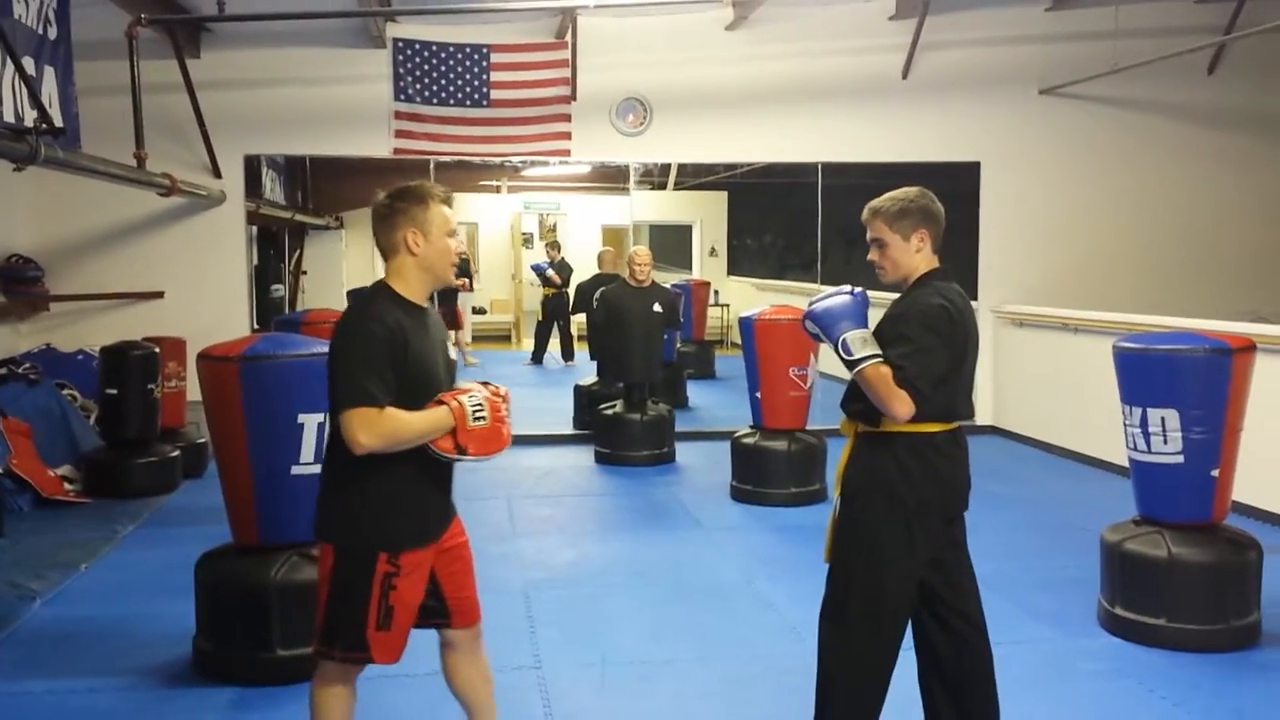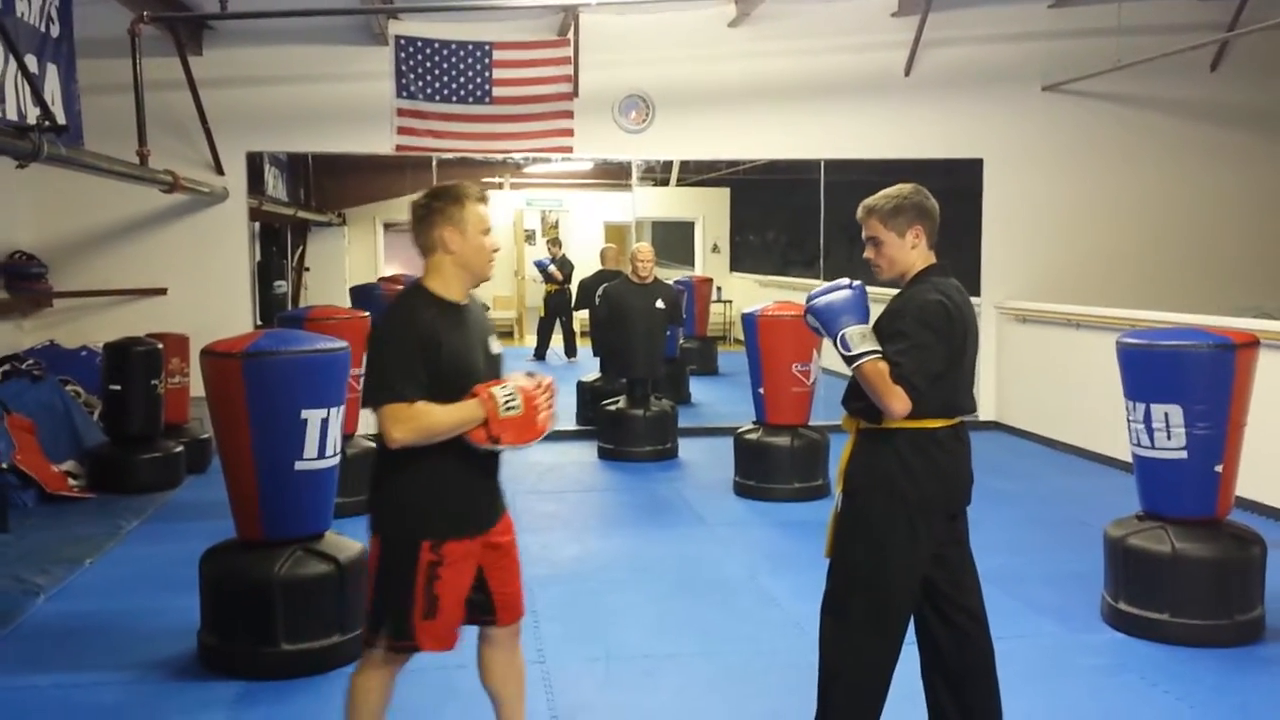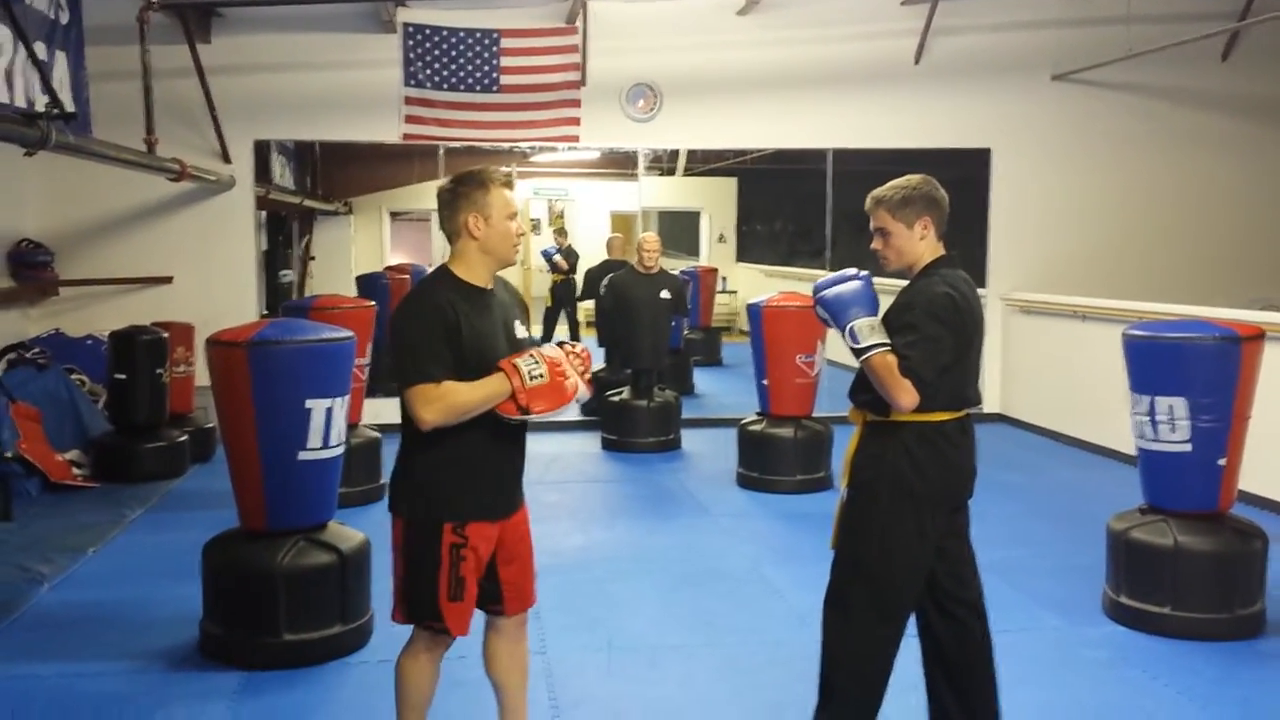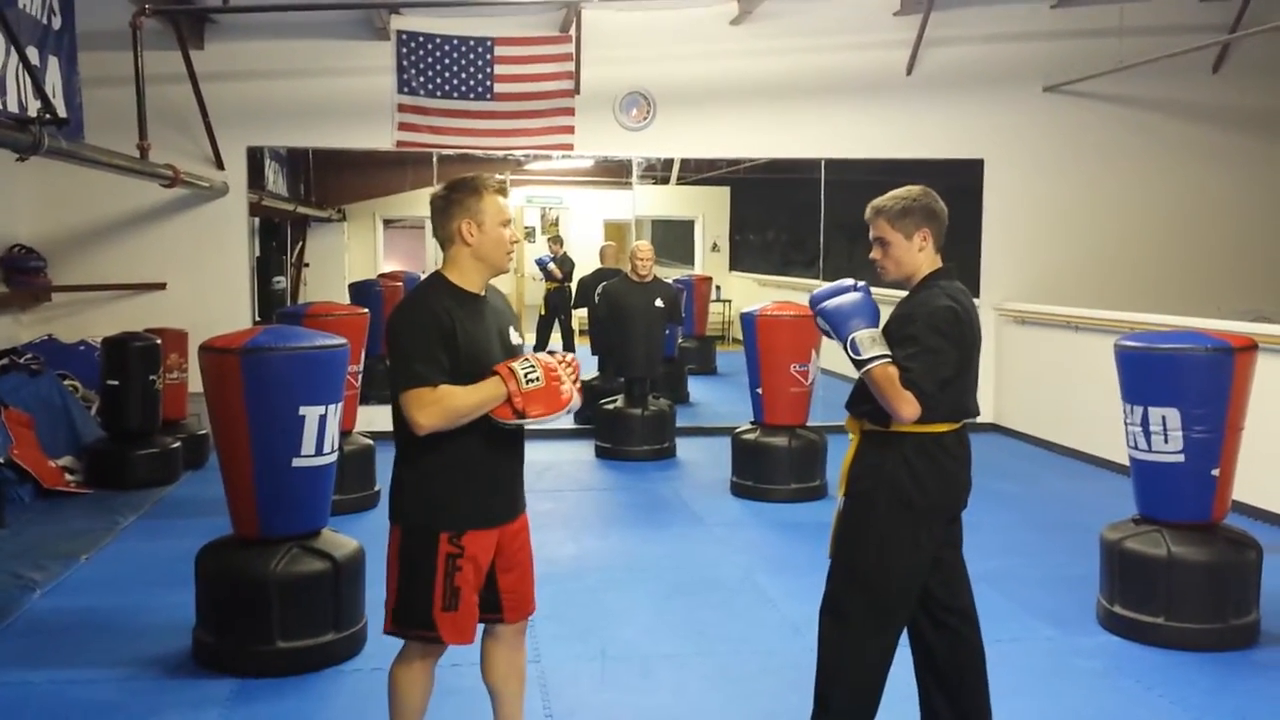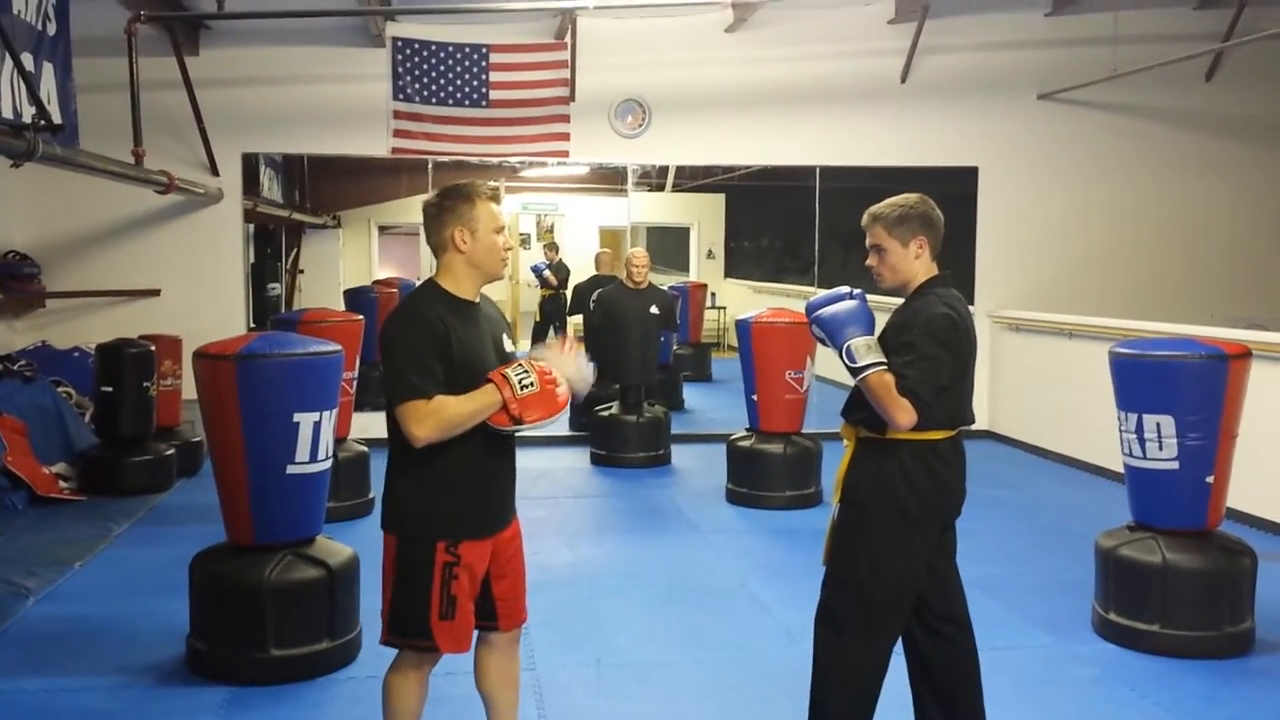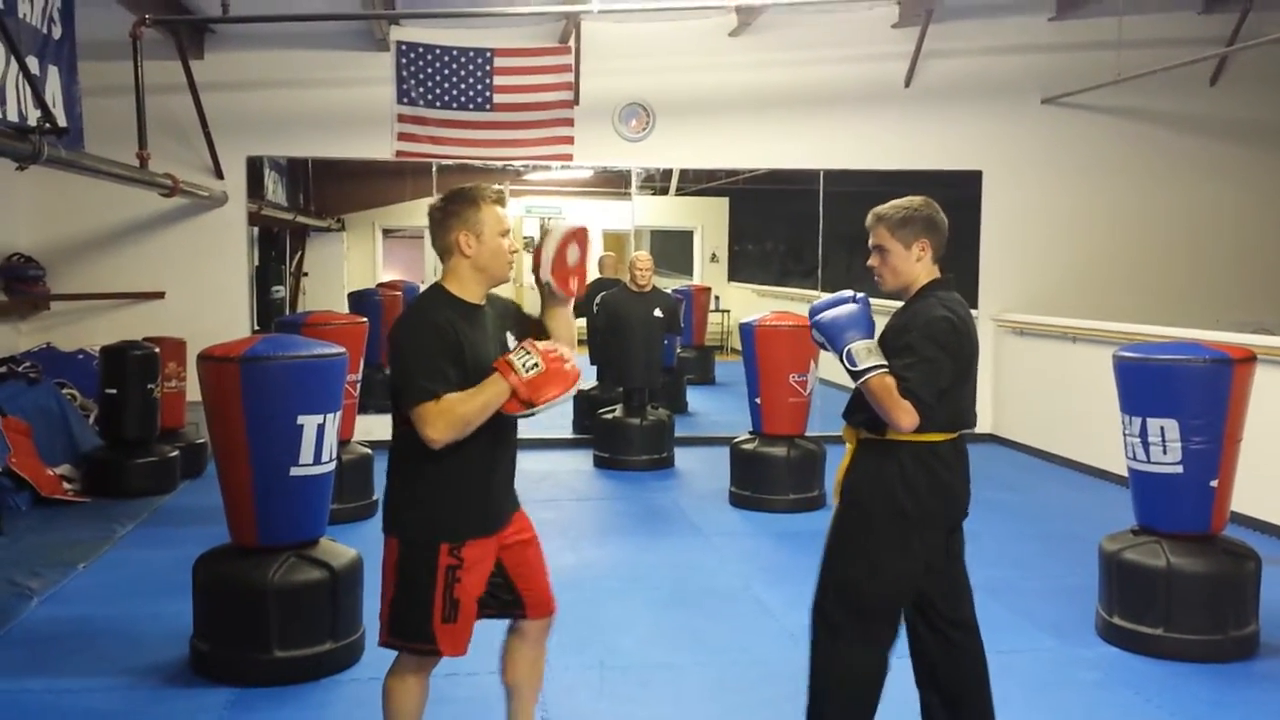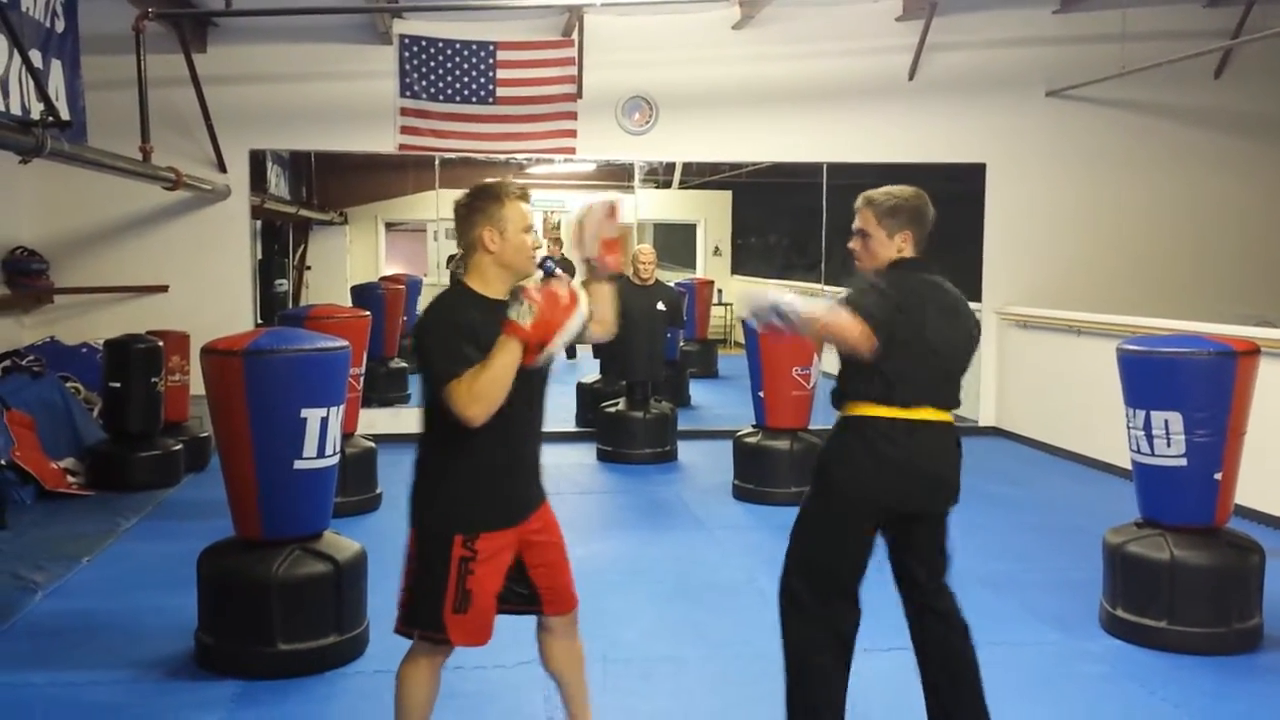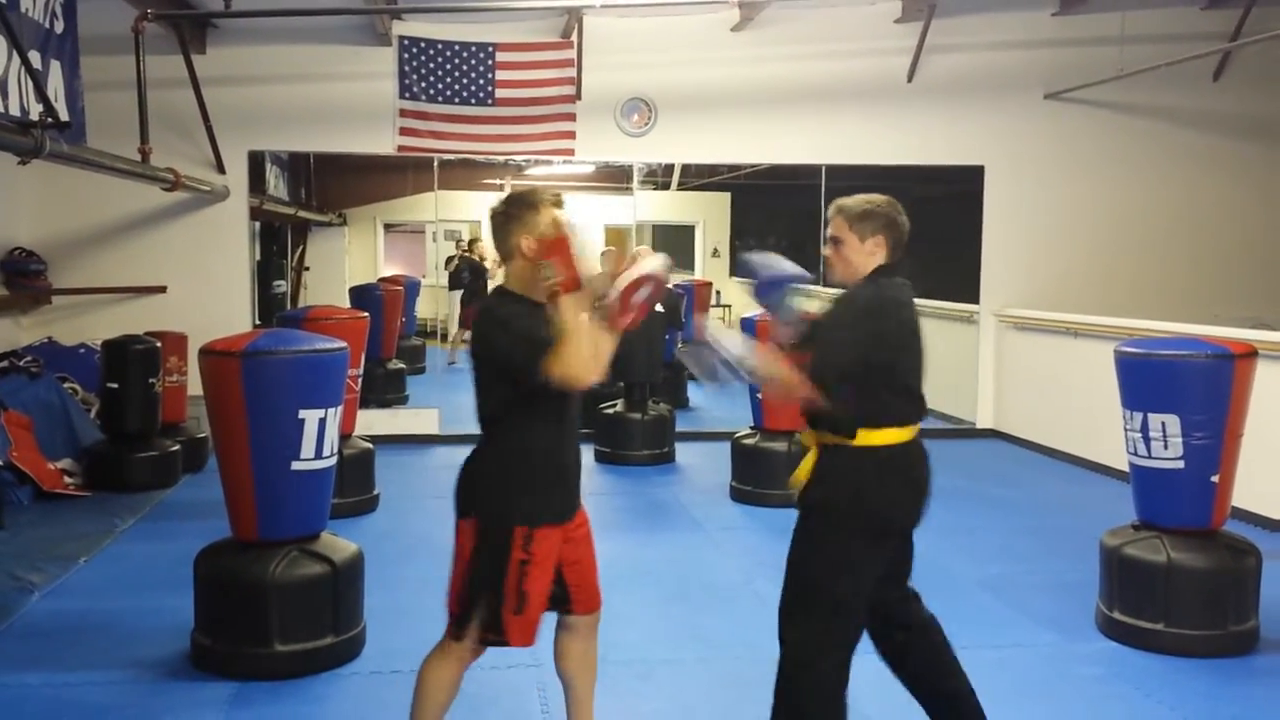
dt=0.2s
person 1, frame 1
left shoulder: (426, 314)
right shoulder: (369, 323)
right elbow: (365, 431)
left wrist: (477, 405)
right wrist: (457, 414)
left hip: (434, 516)
right hip: (372, 528)
left knee: (463, 631)
right knee: (345, 659)
person 1, frame 2
left shoulder: (474, 312)
right shoulder: (405, 321)
right elbow: (400, 425)
left wrist: (523, 399)
right wrist: (490, 405)
left hip: (483, 509)
right hip: (421, 520)
left knee: (503, 625)
right knee: (391, 648)
person 1, frame 3
left shoulder: (507, 297)
right shoulder: (428, 305)
right elbow: (430, 408)
left wrist: (560, 373)
right wrist: (515, 378)
left hip: (503, 497)
right hip: (441, 505)
left knee: (510, 616)
right knee: (433, 632)
person 1, frame 4
left shoulder: (497, 303)
right shoulder: (423, 311)
right elbow: (425, 413)
left wrist: (550, 380)
right wrist: (511, 381)
left hip: (503, 505)
right hip: (440, 514)
left knee: (509, 625)
right knee: (425, 643)
person 1, frame 5
left shoulder: (488, 312)
right shoulder: (416, 320)
right elbow: (421, 425)
left wrist: (548, 378)
right wrist: (504, 389)
left hip: (495, 514)
right hip: (433, 523)
left knee: (503, 632)
right knee: (420, 650)
person 1, frame 6
left shoulder: (499, 311)
right shoulder: (424, 324)
left elbow: (560, 348)
right elbow: (438, 427)
left wrist: (560, 291)
right wrist: (512, 374)
left hip: (498, 508)
right hip: (437, 523)
left knee: (534, 618)
right knee: (420, 653)
person 1, frame 7
left shoulder: (529, 296)
right shoulder: (447, 317)
left elbow: (601, 325)
right elbow: (474, 407)
left wrist: (600, 266)
right wrist: (519, 331)
left hip: (523, 499)
right hip: (460, 511)
left knee: (560, 613)
right knee: (435, 641)
person 1, frame 8
left shoulder: (542, 308)
right shoulder: (503, 320)
left elbow: (596, 354)
right elbow: (580, 372)
left wrist: (618, 310)
right wrist: (570, 292)
left hip: (555, 497)
right hip: (506, 506)
left knee: (582, 614)
right knee: (467, 637)
person 2, frame 1
left shoulder: (925, 310)
right shoulder: (946, 300)
left elbow: (898, 402)
left wrist: (851, 336)
right wrist: (848, 329)
left hip: (899, 474)
right hip: (932, 469)
left knee: (858, 617)
right knee: (948, 610)
person 2, frame 2
left shoulder: (924, 304)
right shoulder: (945, 294)
left elbow: (896, 398)
left wrist: (850, 332)
right wrist: (852, 323)
left hip: (901, 471)
right hip: (934, 464)
left knee: (859, 613)
right knee: (950, 605)
person 2, frame 3
left shoulder: (934, 296)
right shoulder: (951, 287)
left elbow: (903, 392)
left wrist: (860, 324)
right wrist: (859, 313)
left hip: (907, 463)
right hip: (936, 458)
left knee: (861, 603)
right knee: (949, 597)
person 2, frame 4
left shoulder: (934, 309)
right shoulder: (944, 298)
left elbow: (904, 404)
right elbow: (909, 380)
left wrist: (860, 336)
right wrist: (857, 324)
left hip: (904, 475)
right hip: (930, 470)
left knee: (858, 612)
right knee: (942, 606)
person 2, frame 5
left shoulder: (931, 318)
right shoulder: (938, 307)
left elbow: (901, 411)
right elbow: (902, 390)
left wrist: (856, 344)
right wrist: (852, 331)
left hip: (899, 483)
right hip: (925, 478)
left knee: (852, 618)
right knee: (936, 614)
person 2, frame 6
left shoulder: (928, 319)
right shoulder: (947, 309)
left elbow: (899, 411)
left wrist: (854, 346)
right wrist: (858, 330)
left hip: (897, 481)
right hip: (939, 478)
left knee: (848, 618)
right knee: (944, 614)
person 2, frame 7
left shoulder: (884, 288)
right shoulder: (953, 304)
left elbow: (851, 330)
left wrist: (777, 305)
left hip: (870, 460)
right hip: (934, 458)
left knee: (816, 600)
right knee: (928, 597)
person 2, frame 8
left shoulder: (872, 309)
right shoulder: (878, 299)
left elbow: (805, 386)
left hip: (860, 483)
right hip: (893, 475)
left knee: (814, 618)
right knee: (888, 604)
